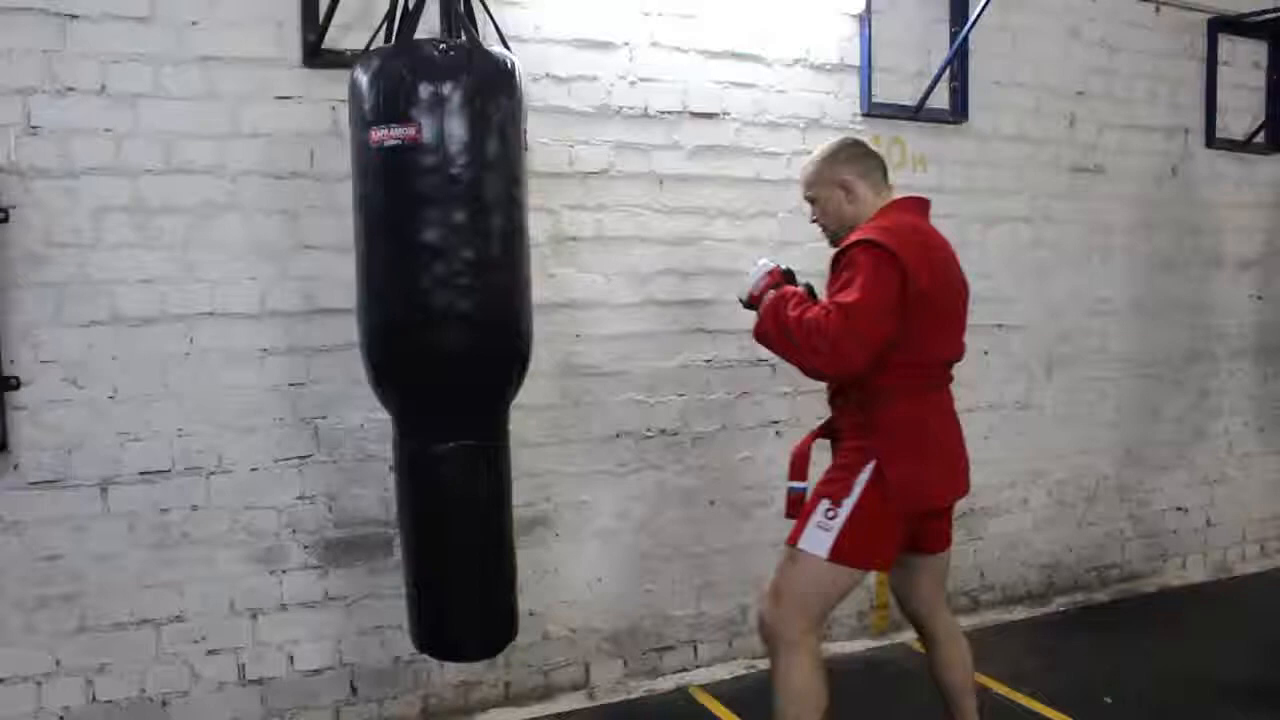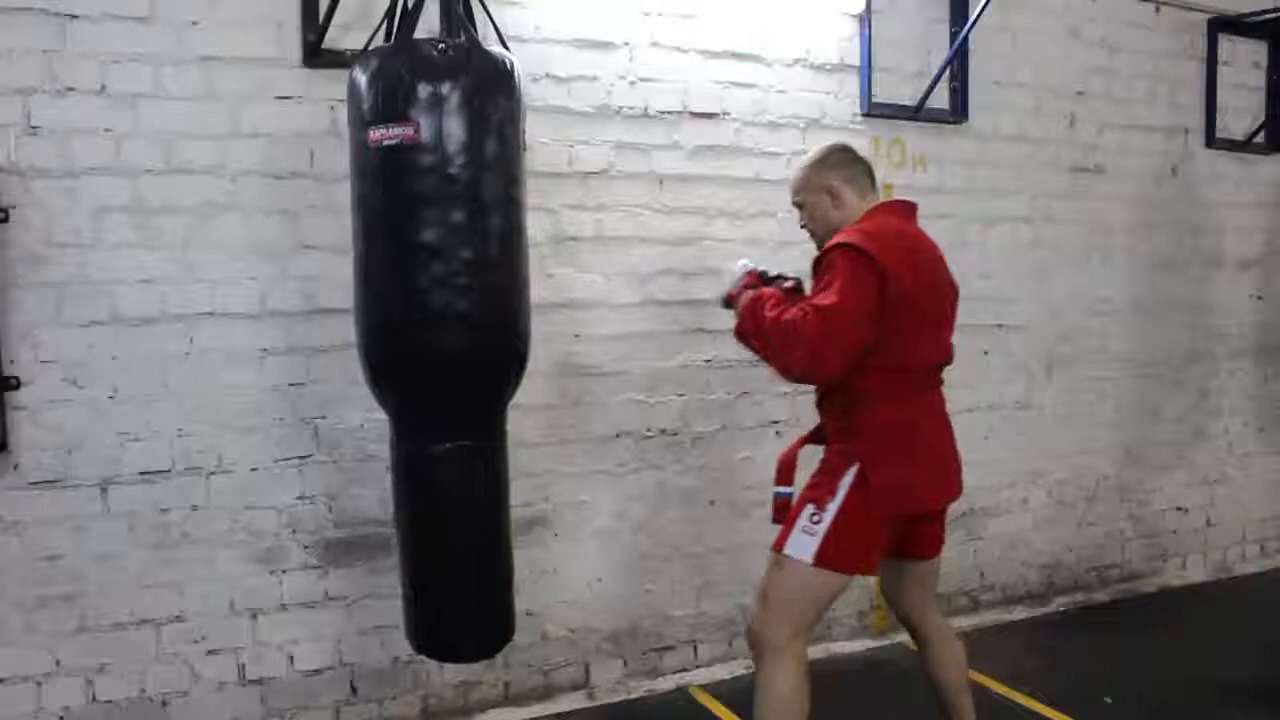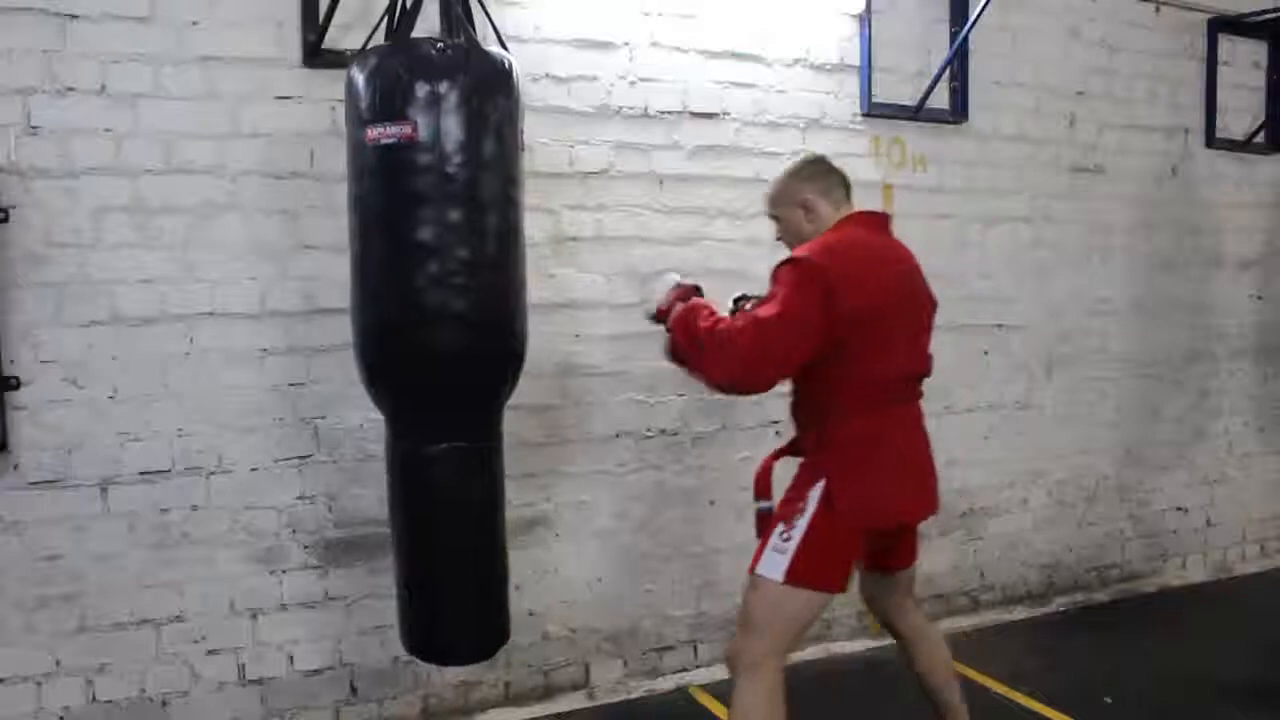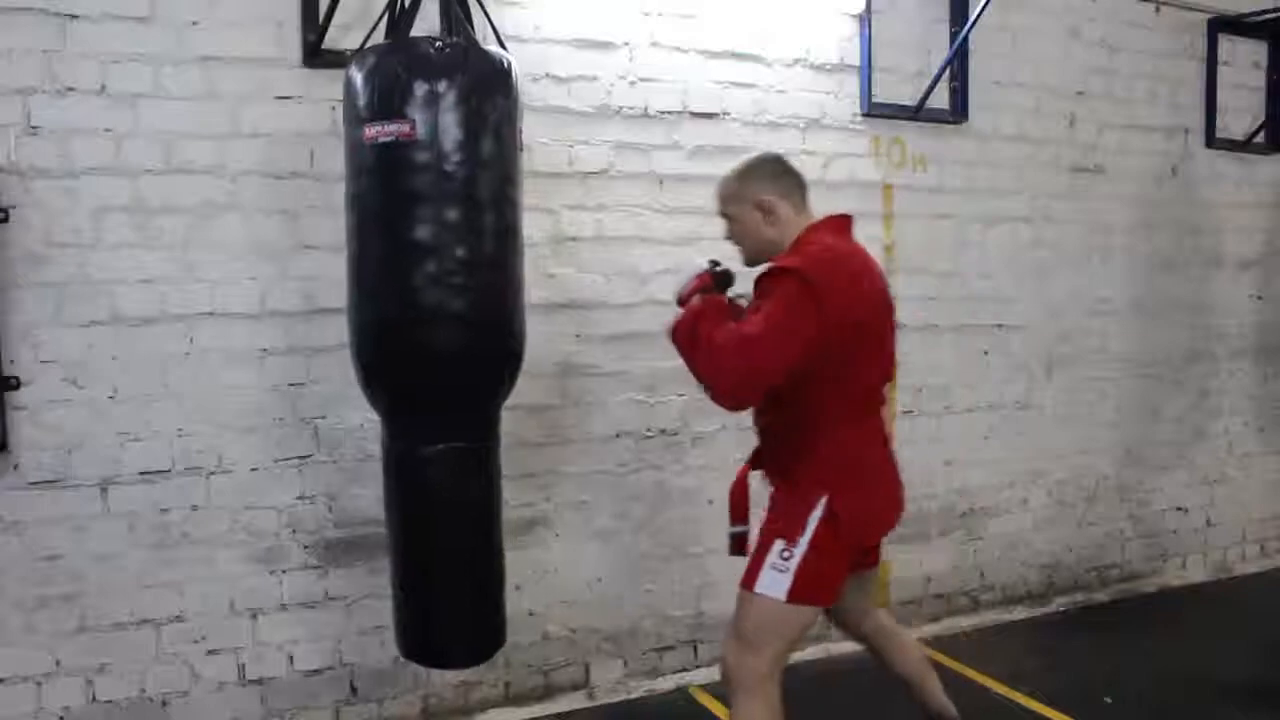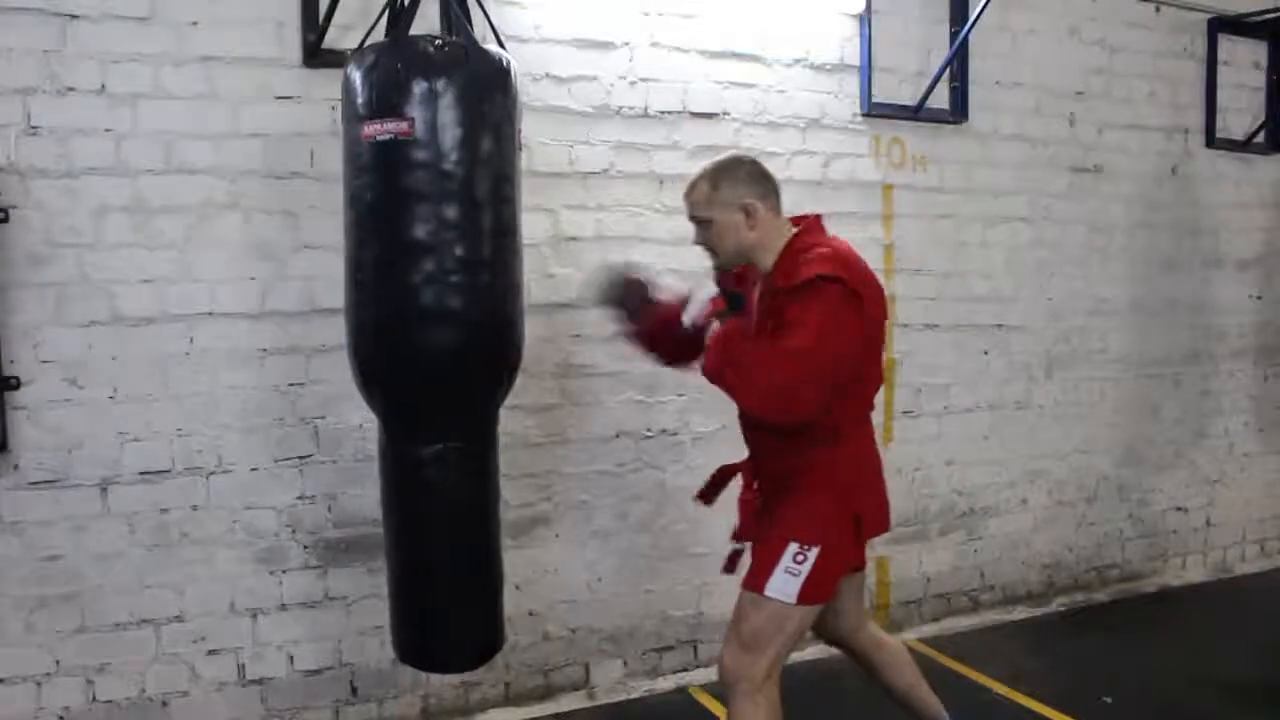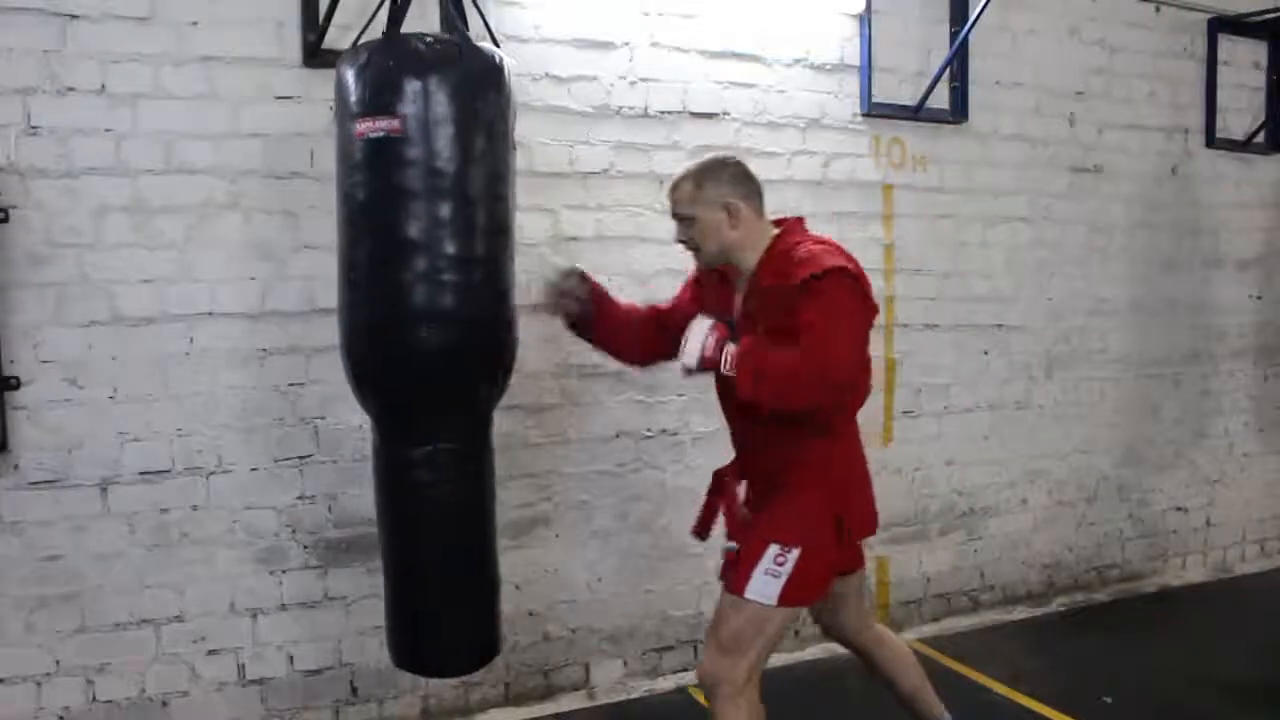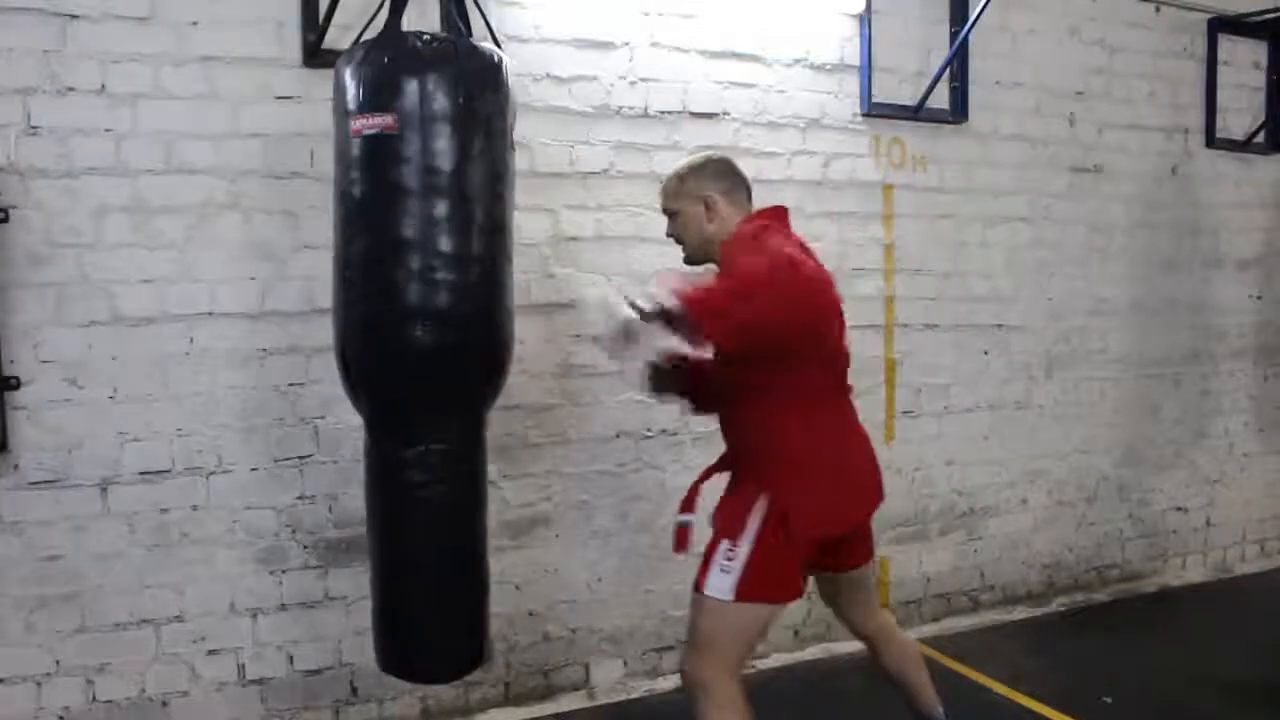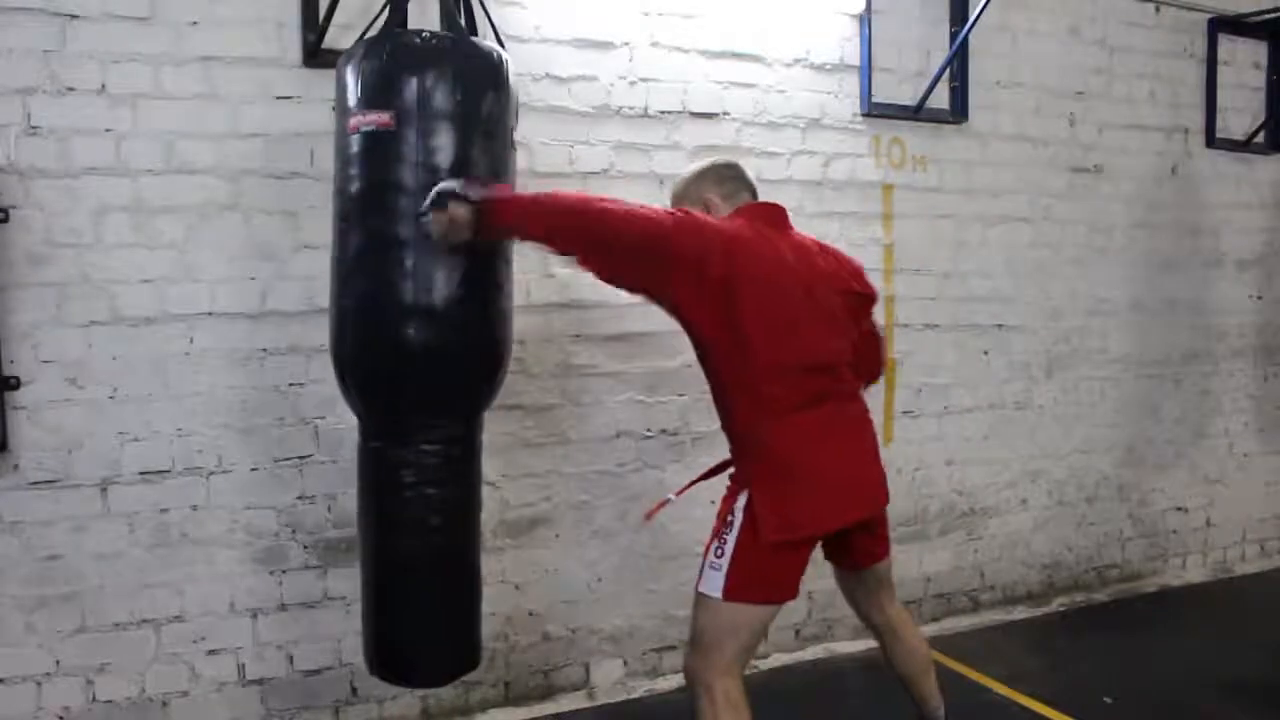
dt=0.1s
person 1, frame 1
left shoulder: (878, 246)
right shoulder: (930, 245)
left elbow: (832, 351)
left wrist: (772, 295)
right wrist: (808, 304)
left hip: (884, 458)
right hip: (927, 453)
left knee: (786, 621)
right knee: (927, 607)
person 1, frame 2
left shoulder: (861, 251)
right shoulder: (918, 248)
left elbow: (812, 353)
left wrist: (753, 296)
right wrist: (795, 305)
left hip: (870, 462)
right hip: (917, 457)
left knee: (775, 629)
right knee: (920, 611)
person 1, frame 3
left shoulder: (824, 265)
right shoulder: (896, 264)
left elbow: (741, 363)
left wrist: (679, 309)
right wrist: (761, 323)
left hip: (845, 477)
right hip: (896, 471)
left knee: (754, 651)
right knee: (902, 616)
person 1, frame 4
left shoulder: (804, 276)
right shoulder: (842, 262)
left elbow: (736, 377)
left wrist: (700, 303)
right wrist: (729, 314)
left hip: (826, 490)
right hip: (859, 476)
left knee: (748, 665)
right knee: (860, 616)
person 1, frame 5
left shoulder: (827, 277)
right shoulder: (747, 274)
left elbow: (786, 393)
right elbow: (694, 343)
left wrist: (715, 330)
right wrist: (645, 308)
left hip: (822, 491)
right hip: (789, 485)
left knee: (746, 668)
right knee: (846, 626)
person 1, frame 6
left shoulder: (821, 274)
right shoulder: (724, 278)
left elbow: (829, 382)
right elbow: (652, 334)
left wrist: (727, 353)
right wrist: (590, 307)
left hip: (810, 491)
right hip: (782, 485)
left knee: (725, 670)
right knee: (854, 623)
person 1, frame 7
left shoulder: (759, 257)
right shoulder: (767, 256)
left elbow: (731, 318)
left wrist: (671, 308)
right wrist: (687, 377)
left hip: (785, 489)
right hip: (819, 470)
left knee: (706, 671)
right knee: (864, 616)
person 1, frame 8
left shoulder: (706, 250)
right shoulder: (833, 264)
left elbow: (600, 225)
right elbow: (865, 363)
left wrist: (482, 209)
left hip: (784, 484)
right hip: (854, 466)
left knee: (713, 672)
right knee: (883, 609)
